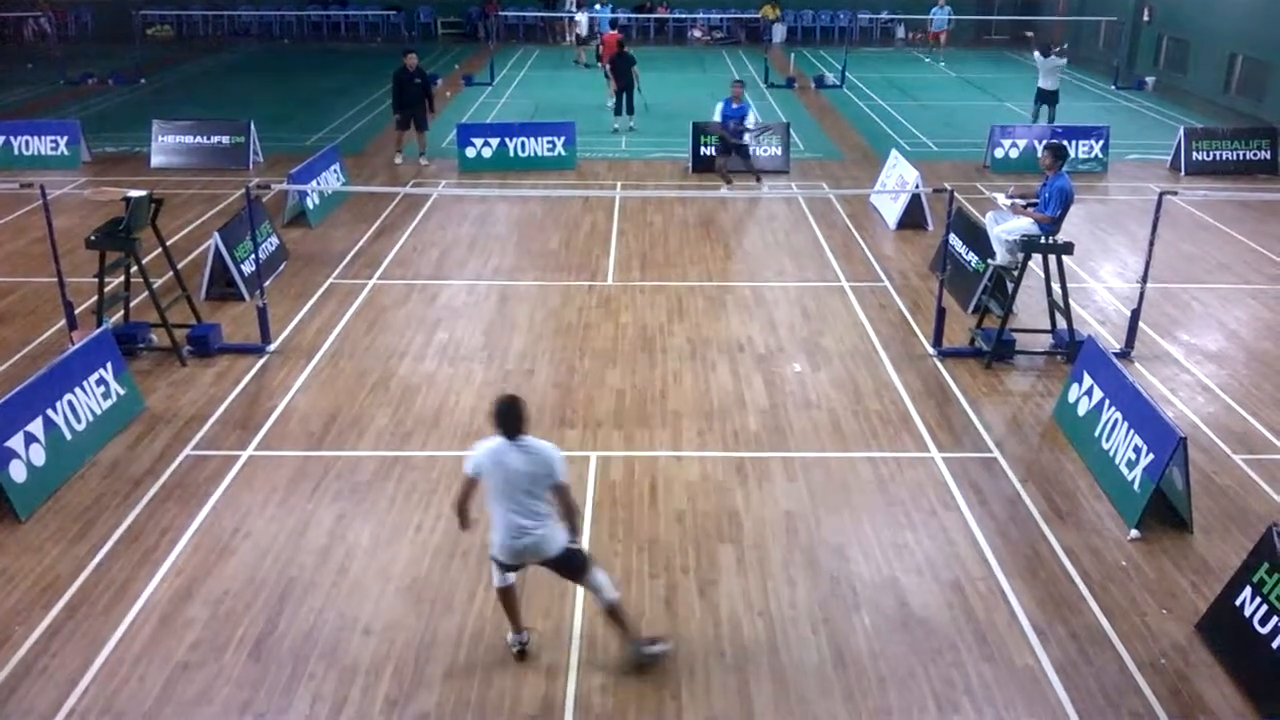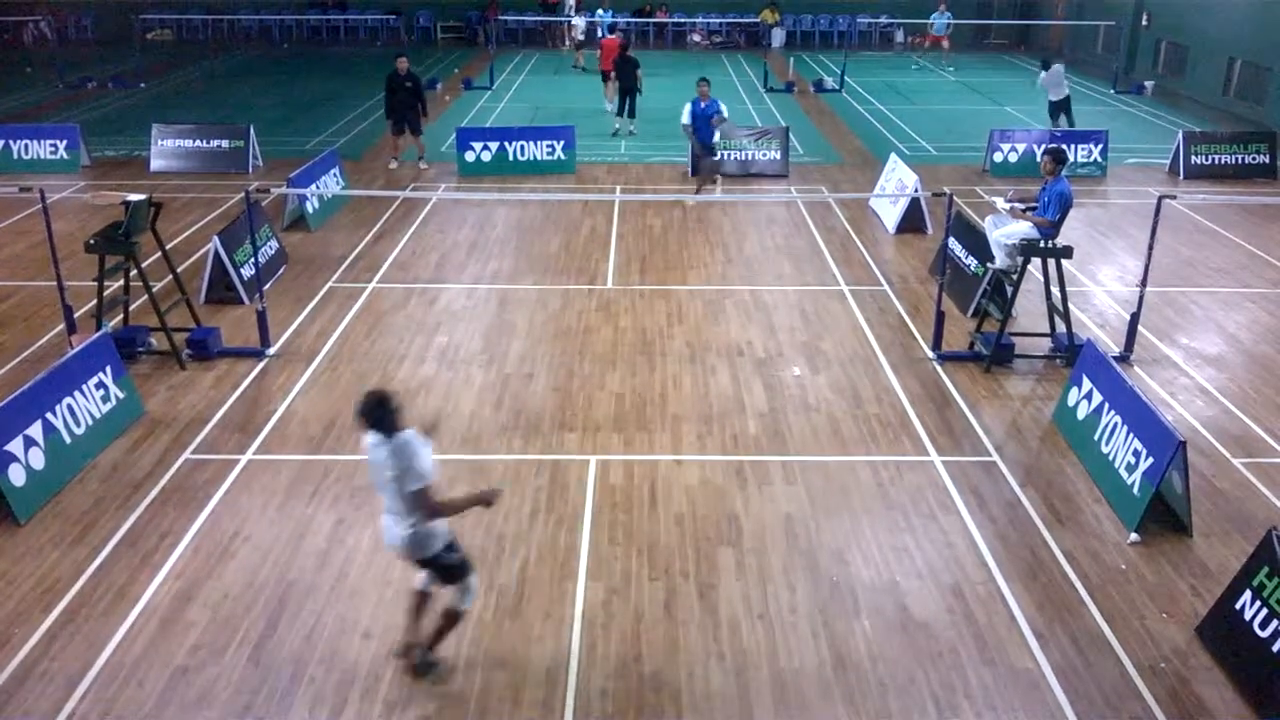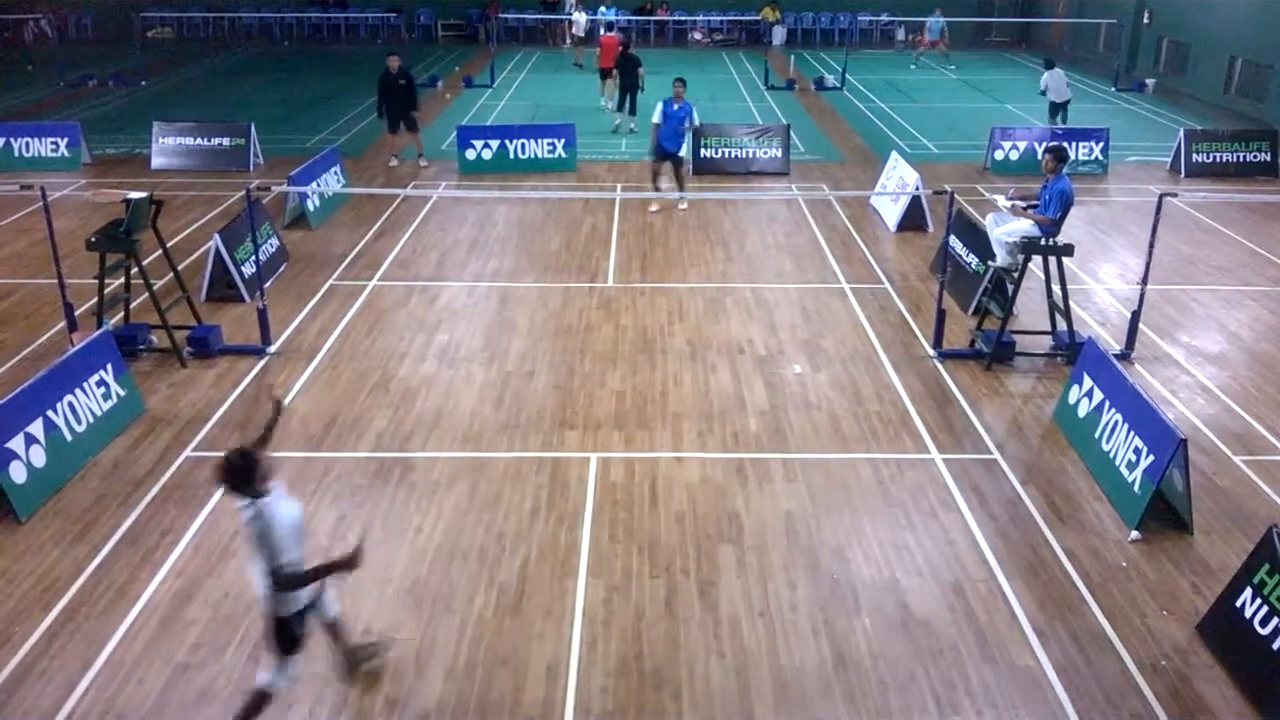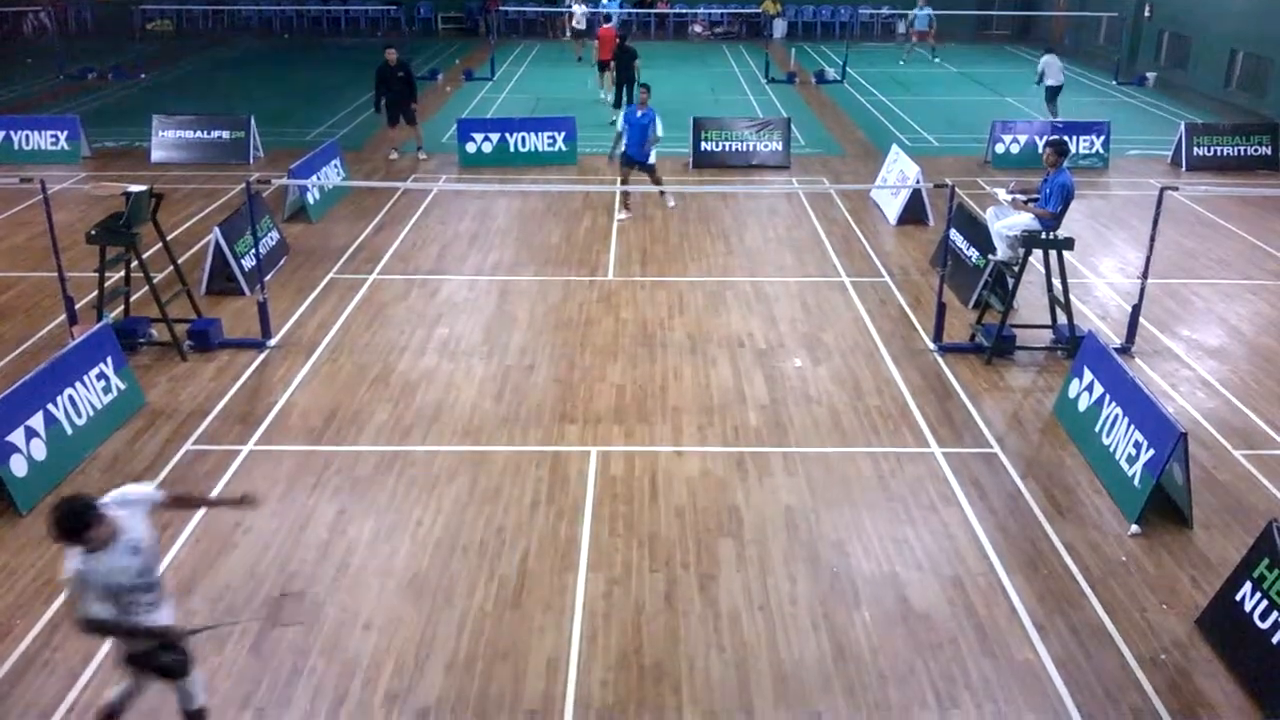
dt=0.3s
person 1, frame 1
left shoulder: (482, 452)
right shoulder: (547, 453)
left elbow: (462, 500)
right elbow: (568, 506)
left wrist: (463, 519)
right wrist: (574, 529)
left hip: (507, 545)
right hip: (548, 543)
left knee: (501, 571)
right knee: (600, 586)
left ankle: (518, 637)
right ankle: (639, 645)
person 1, frame 2
left shoulder: (372, 439)
right shoulder: (411, 448)
right elbow: (430, 509)
right wrist: (478, 499)
left hip: (396, 533)
right hip: (425, 537)
left knee: (430, 573)
right knee: (467, 590)
left ankle: (411, 640)
right ankle: (422, 653)
person 1, frame 3
left shoulder: (244, 490)
right shoulder: (272, 522)
left elbow: (251, 456)
right elbow: (284, 580)
left wrist: (272, 422)
right wrist: (338, 566)
right hip: (288, 597)
left knee: (326, 599)
right knee: (284, 667)
left ankle: (351, 656)
person 1, frame 4
left shoulder: (127, 499)
right shoulder: (82, 571)
left elbow: (173, 500)
right elbow: (89, 623)
left wrist: (228, 501)
right wrist: (152, 632)
left hip: (155, 611)
right hip: (145, 634)
left knee: (137, 681)
right knee: (190, 686)
